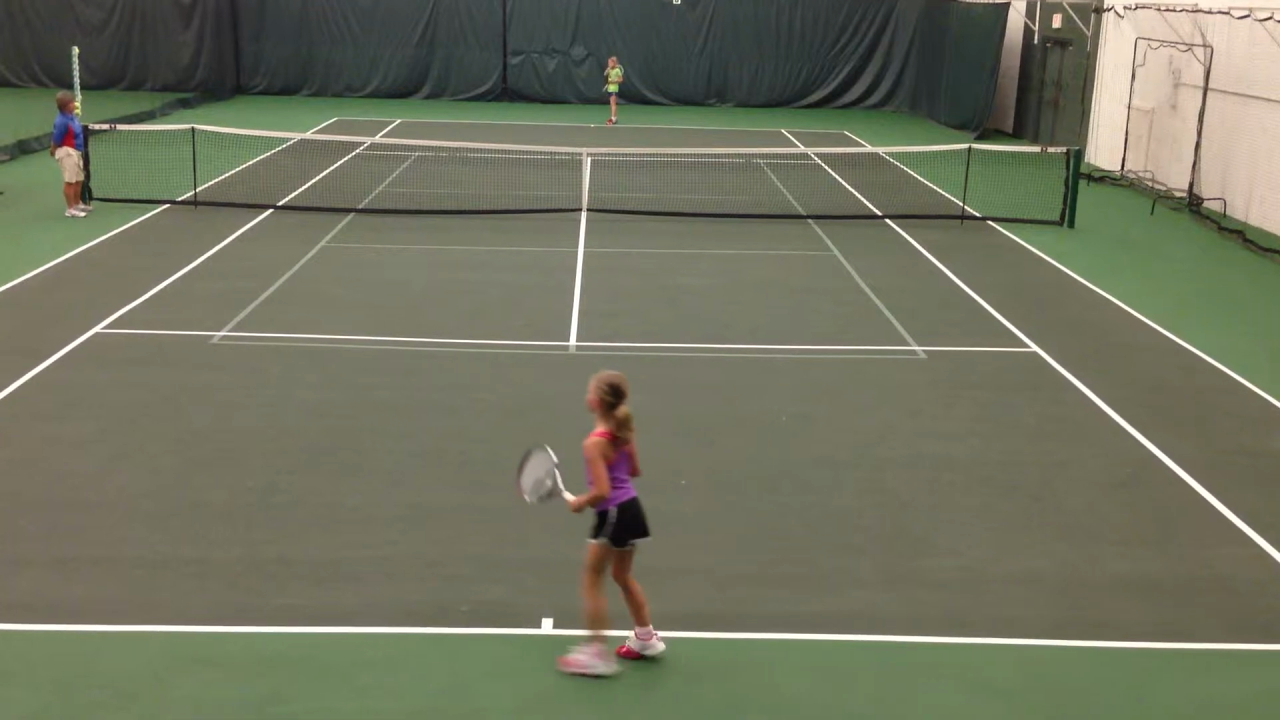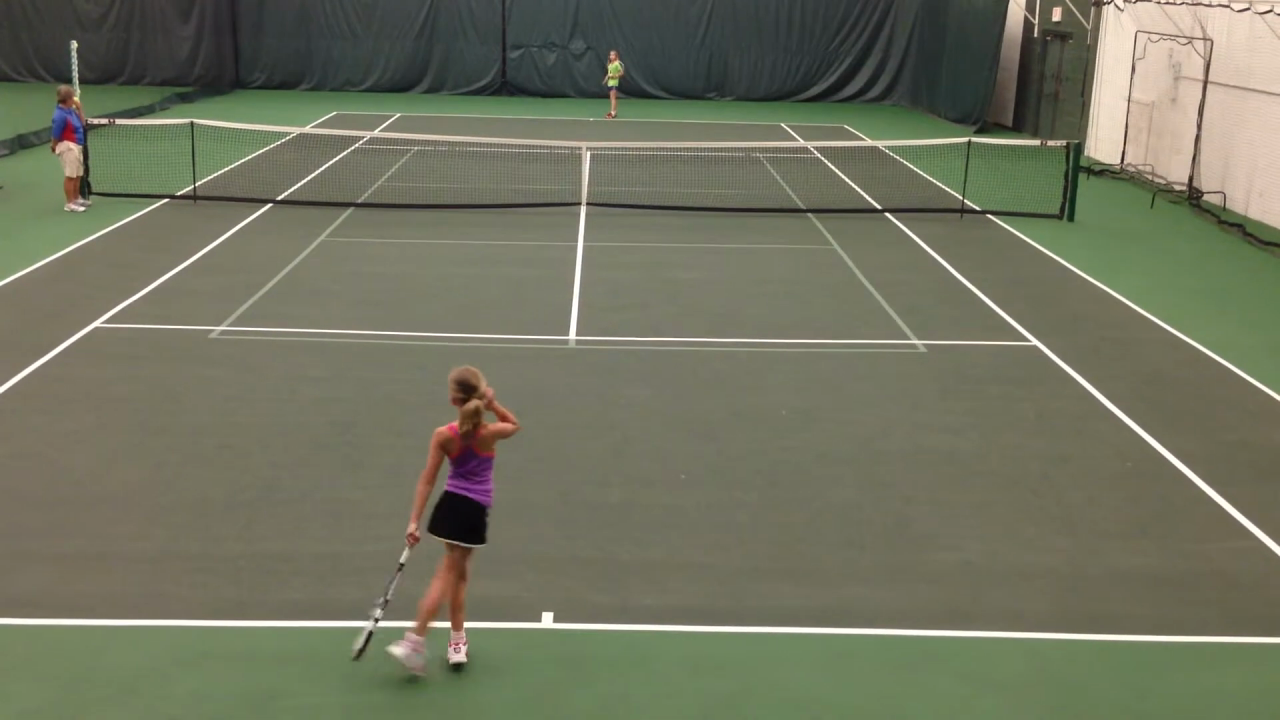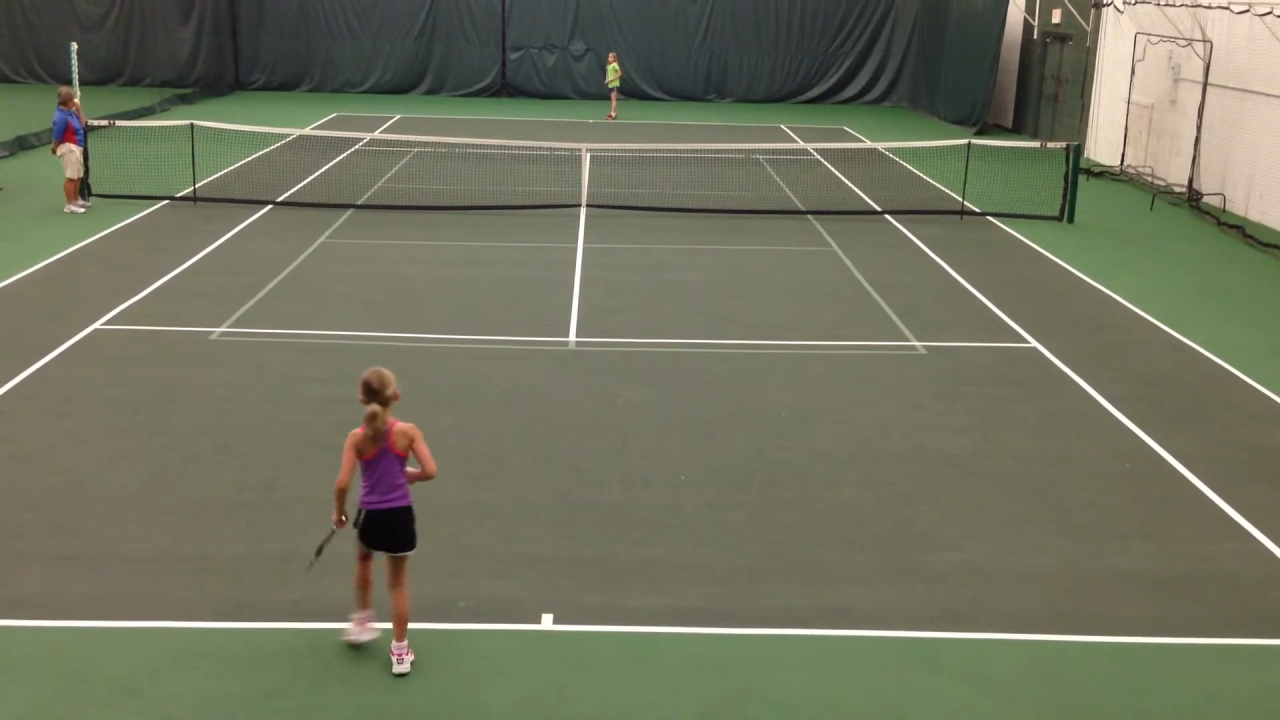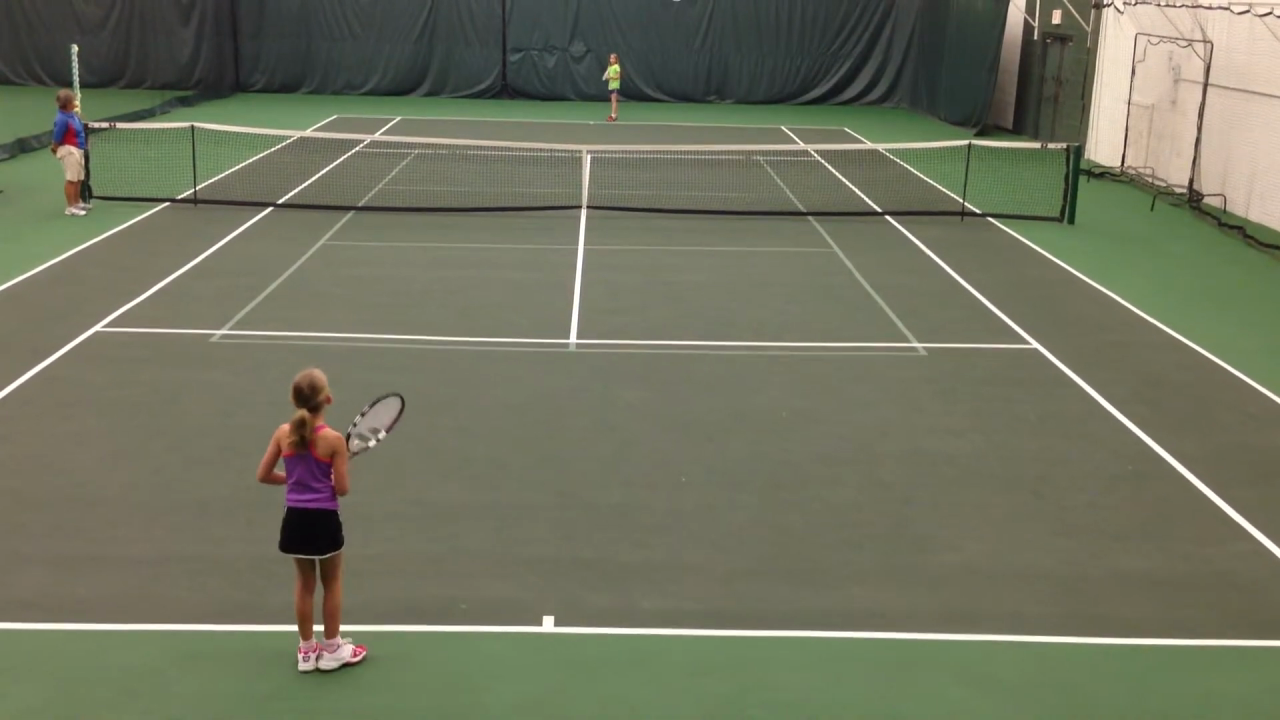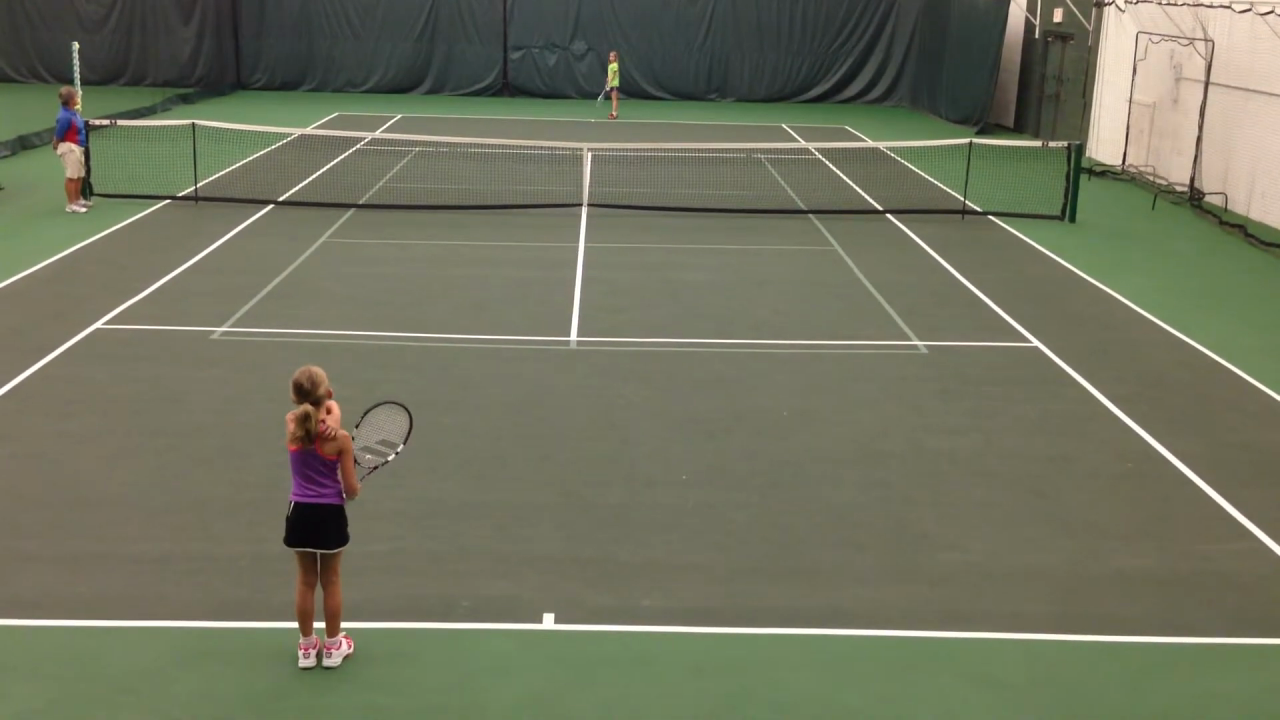
dt=0.7s
person 1, frame 1
left shoulder: (594, 443)
right shoulder: (624, 433)
left elbow: (602, 492)
left wrist: (579, 502)
left hip: (613, 515)
right hip: (630, 508)
left knee: (590, 582)
right knee: (623, 577)
left ankle: (597, 653)
right ankle: (646, 638)
person 1, frame 2
left shoulder: (443, 435)
right shoulder: (490, 431)
left elbow: (426, 480)
right elbow: (514, 425)
left wrist: (414, 521)
right wrist: (493, 406)
left hip: (450, 504)
right hip: (475, 510)
left knee: (458, 572)
right knee: (447, 577)
left ankle: (457, 641)
right ankle: (413, 642)
person 1, frame 3
left shoulder: (357, 437)
right shoulder: (407, 431)
left elbow: (342, 483)
right elbow: (430, 471)
left wrist: (338, 512)
right wrist: (408, 475)
left hip: (371, 515)
right hip: (400, 514)
left knee: (364, 560)
right knee: (397, 581)
left ankle: (362, 623)
right ankle: (400, 651)
person 1, frame 4
left shoulder: (283, 434)
right shoulder: (334, 439)
left elbow: (263, 476)
right elbow: (342, 489)
left hip: (295, 519)
right hip: (324, 519)
left knee: (305, 583)
right knee: (332, 584)
left ankle: (306, 651)
right ankle: (332, 649)
person 1, frame 5
left shoulder: (291, 424)
right shoulder: (340, 439)
left elbow: (329, 405)
right elbow: (350, 489)
left wrist: (330, 418)
right wrist: (355, 489)
left hip: (300, 513)
right hip: (330, 515)
left knee: (306, 581)
right knee: (330, 581)
left ankle: (306, 647)
right ankle: (332, 646)
